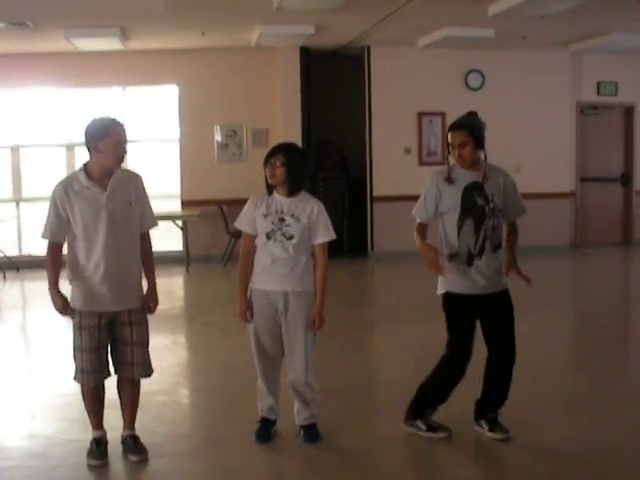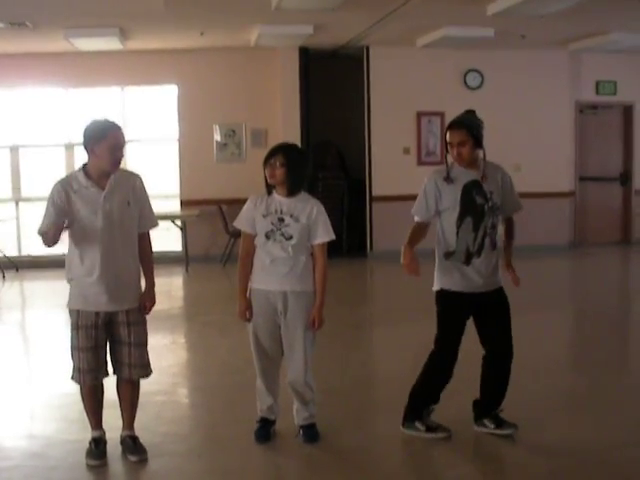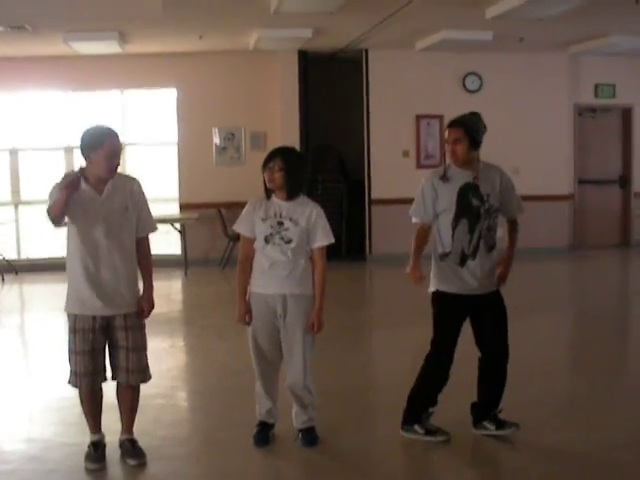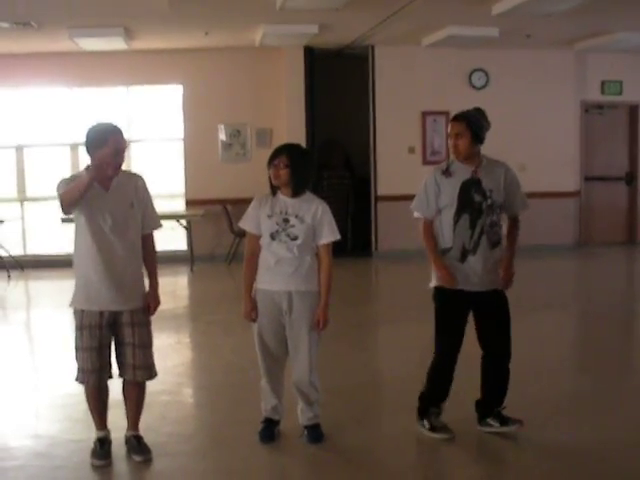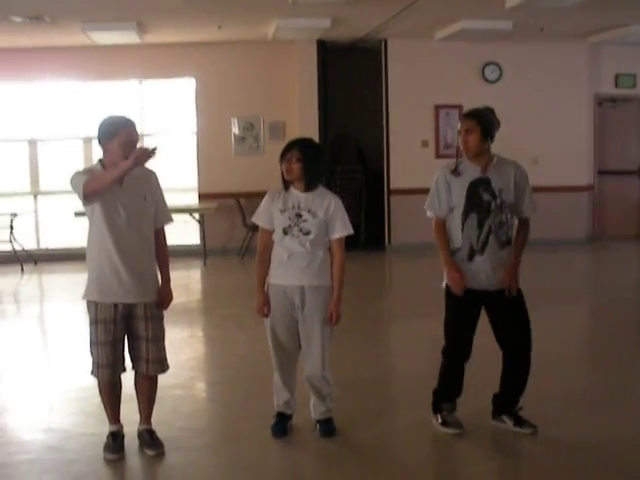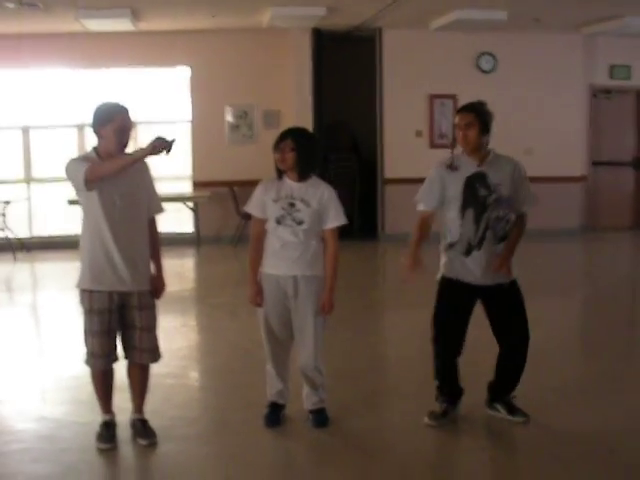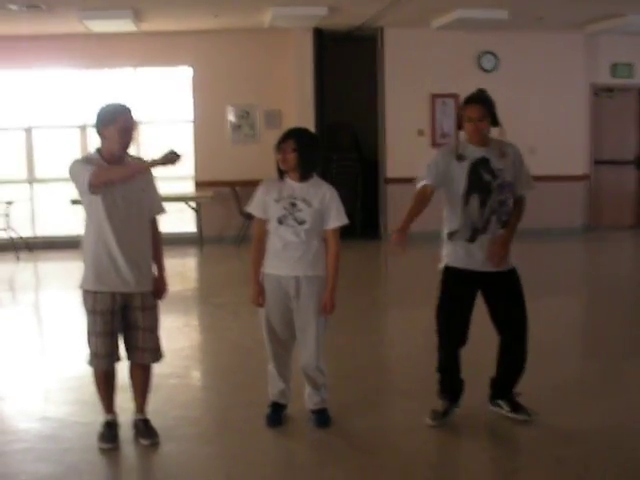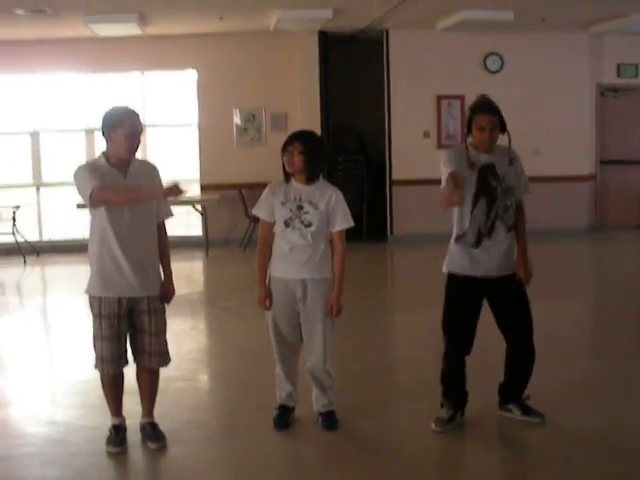
dt=0.2s
person 1, frame 1
left shoulder: (133, 183)
right shoulder: (66, 190)
left elbow: (143, 238)
right elbow: (55, 245)
left wrist: (152, 286)
right wrist: (54, 289)
left hip: (130, 297)
right hip: (87, 300)
left knee: (131, 369)
right knee: (90, 373)
left ankle: (129, 433)
right ankle: (98, 436)
person 1, frame 2
left shoulder: (132, 183)
right shoulder: (65, 188)
left elbow: (143, 237)
right elbow: (48, 237)
left wrist: (150, 284)
right wrist: (52, 229)
left hip: (128, 296)
right hip: (86, 298)
left knee: (131, 369)
right knee: (89, 373)
left ankle: (129, 433)
right ankle: (97, 436)
person 1, frame 3
left shoulder: (131, 188)
right shoulder: (67, 191)
left elbow: (141, 241)
right elbow: (54, 216)
left wrist: (148, 289)
right wrist: (68, 191)
left hip: (126, 299)
right hip: (84, 302)
left knee: (130, 373)
right knee: (87, 376)
left ankle: (127, 437)
right ankle: (96, 439)
person 1, frame 4
left shoulder: (135, 184)
right shoulder: (72, 185)
left elbow: (146, 238)
right elbow: (67, 202)
left wrist: (153, 286)
right wrist: (93, 174)
left hip: (131, 295)
right hip: (91, 298)
left knee: (136, 370)
right knee: (93, 373)
left ankle: (133, 433)
right ankle: (102, 436)
person 1, frame 5
left shoulder: (147, 179)
right shoulder: (84, 178)
left elbow: (158, 233)
right elbow: (96, 187)
left wrist: (166, 281)
right wrist: (130, 162)
left hip: (145, 289)
right hip: (105, 290)
left knee: (148, 364)
right knee: (106, 366)
left ankle: (146, 427)
right ankle: (115, 430)
person 1, frame 6
left shoulder: (139, 169)
right shoulder: (79, 167)
left elbow: (149, 222)
right elbow: (100, 173)
left wrist: (158, 270)
right wrist: (145, 152)
left hip: (138, 277)
right hip: (98, 279)
left knee: (141, 352)
right knee: (100, 355)
left ankle: (138, 416)
right ankle: (107, 419)
person 1, frame 7
left shoulder: (140, 168)
right shoulder: (82, 167)
left elbow: (151, 223)
right elbow: (104, 179)
left wrist: (160, 271)
right wrist: (155, 163)
left hip: (140, 279)
right hip: (101, 280)
left knee: (143, 352)
right knee: (103, 356)
left ankle: (141, 417)
right ankle: (110, 419)
person 1, frame 8
left shoulder: (149, 172)
right shoulder: (88, 173)
left elbow: (159, 228)
right elbow: (103, 197)
left wrist: (167, 275)
right wrist: (156, 194)
left hip: (147, 282)
right hip: (107, 285)
left knee: (150, 356)
right knee: (110, 360)
left ankle: (148, 420)
right ankle: (117, 423)
person 2, frame 1
left shoulder: (501, 179)
right shoulder: (441, 181)
left elbow: (511, 224)
right elbow: (422, 223)
left wrist: (512, 258)
right wrist: (425, 247)
left hip: (495, 285)
right hip: (458, 286)
left knee: (504, 353)
right knee: (458, 354)
left ankle: (487, 414)
right ankle: (418, 412)
person 2, frame 2
left shoulder: (498, 176)
right shoulder: (439, 180)
left elbow: (508, 219)
right elbow: (422, 223)
left wrist: (509, 257)
right wrist: (409, 249)
left hip: (491, 283)
right hip: (453, 284)
left knee: (501, 350)
right knee: (445, 352)
left ankle: (486, 413)
right ankle: (415, 414)
person 2, frame 3
left shoulder: (497, 178)
right shoulder: (436, 181)
left elbow: (512, 219)
right elbow: (423, 227)
left wrist: (509, 256)
right wrist: (415, 260)
left hip: (487, 285)
right hip: (448, 286)
left knee: (496, 353)
right knee: (441, 353)
left ankle: (485, 415)
right ankle: (414, 417)
person 2, frame 4
left shoulder: (502, 174)
right shoulder: (439, 177)
left elbow: (513, 220)
right elbow: (427, 225)
left wrist: (509, 260)
right wrist: (438, 264)
left hip: (491, 281)
right hip: (451, 281)
left knee: (499, 349)
right knee: (447, 350)
left ankle: (489, 412)
right ankle: (429, 412)
person 2, frame 5
left shoulder: (514, 173)
right shoulder: (449, 176)
left elbow: (523, 222)
right elbow: (440, 224)
left wrist: (515, 263)
right wrist: (450, 266)
left hip: (502, 280)
right hip: (463, 280)
left knee: (519, 347)
right knee: (456, 349)
left ankle: (505, 408)
right ankle: (443, 407)
person 2, frame 6
left shoulder: (510, 169)
right shoulder: (445, 171)
left elbow: (521, 216)
right elbow: (427, 215)
left wrist: (509, 252)
right wrist: (414, 252)
left hip: (499, 275)
right hip: (456, 274)
left knee: (516, 341)
right knee: (444, 340)
left ankle: (499, 397)
right ankle: (448, 398)
person 2, frame 7
left shoulder: (510, 154)
right shoulder: (447, 155)
left elbow: (519, 201)
right elbow: (426, 190)
left wrist: (507, 236)
right wrist: (404, 224)
left hip: (499, 263)
right hip: (459, 262)
left knee: (515, 332)
right knee: (450, 334)
left ankle: (501, 395)
right ankle: (449, 396)
person 2, frame 8
left shoulder: (510, 159)
right shoulder: (456, 157)
left elbow: (518, 208)
right elbow: (453, 177)
left wrist: (523, 253)
right wrist: (452, 191)
left hip: (505, 268)
right hip: (463, 268)
left knee: (522, 337)
right knee: (456, 341)
left ankle: (511, 398)
right ankle: (452, 404)
person 3, frame 1
left shoulder: (312, 208)
right shoulder: (256, 205)
left elbow: (321, 259)
right elbow: (246, 254)
left wrist: (319, 304)
right wrist: (242, 296)
left hip: (299, 294)
right hip: (263, 292)
left knee: (300, 363)
right knee: (266, 360)
left ankle: (307, 418)
right ankle: (267, 415)
person 3, frame 2
left shoulder: (312, 208)
right shoulder: (256, 205)
left elbow: (320, 259)
right elbow: (246, 253)
left wrist: (319, 304)
right wrist: (242, 296)
left hip: (298, 294)
right hip: (262, 292)
left knee: (299, 363)
right knee: (265, 360)
left ankle: (306, 417)
right ankle: (267, 415)
person 3, frame 3
left shoulder: (311, 212)
right shoulder: (255, 209)
left elbow: (319, 262)
right elbow: (245, 257)
left wrist: (318, 307)
right wrist: (241, 299)
left hip: (297, 297)
right hip: (261, 296)
left knee: (298, 367)
right knee: (264, 364)
left ankle: (305, 421)
right ankle: (265, 419)
person 3, frame 4
left shoulder: (317, 208)
right shoulder: (261, 206)
left elbow: (325, 259)
right elbow: (251, 254)
left wrist: (323, 304)
right wrist: (247, 296)
left hip: (303, 294)
right hip: (267, 293)
left knee: (304, 364)
right knee: (269, 360)
left ankle: (310, 418)
right ankle: (271, 415)
person 3, frame 5
left shoulder: (329, 203)
right shoulder: (273, 200)
left elbow: (338, 254)
right elbow: (264, 249)
left wrist: (336, 299)
right wrist: (260, 291)
left hip: (315, 289)
right hip: (279, 288)
left knee: (316, 359)
right knee: (282, 355)
left ankle: (323, 412)
right ankle: (283, 410)
person 3, frame 6
left shoulder: (323, 193)
right shoulder: (266, 189)
left elbow: (331, 243)
right elbow: (257, 237)
left wrist: (329, 289)
right wrist: (253, 281)
left hip: (308, 279)
right hip: (272, 277)
left knee: (309, 349)
right knee: (275, 345)
left ankle: (315, 402)
right ankle: (276, 400)
person 3, frame 7
left shoulder: (325, 193)
right shoulder: (268, 189)
left elbow: (332, 244)
right elbow: (259, 238)
left wrist: (330, 289)
right wrist: (255, 281)
left hip: (310, 279)
right hip: (274, 278)
left knee: (311, 348)
right knee: (277, 345)
left ankle: (317, 402)
right ankle: (278, 399)
person 3, frame 8
left shoulder: (330, 195)
right shoulder: (274, 192)
left elbow: (338, 246)
right elbow: (265, 241)
left wrist: (337, 291)
right wrist: (261, 284)
left hip: (317, 281)
right hip: (281, 281)
left knee: (319, 351)
right knee: (284, 347)
left ankle: (325, 404)
right ankle: (286, 402)
